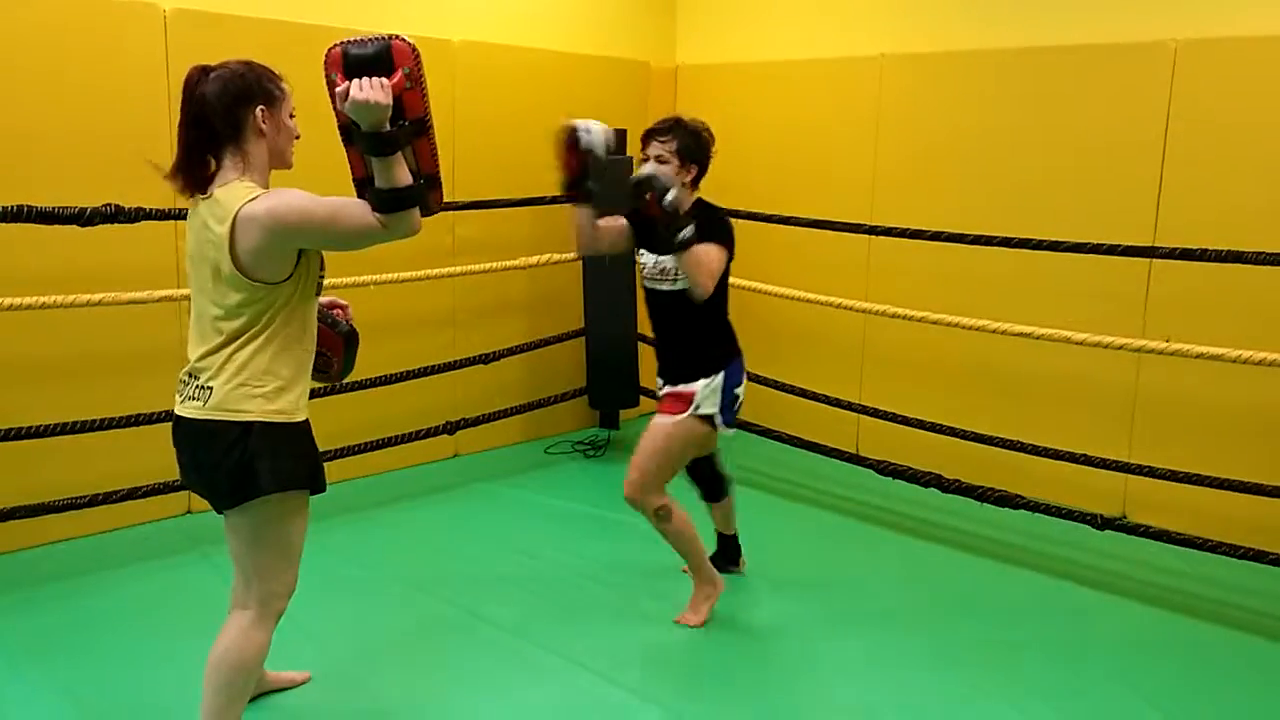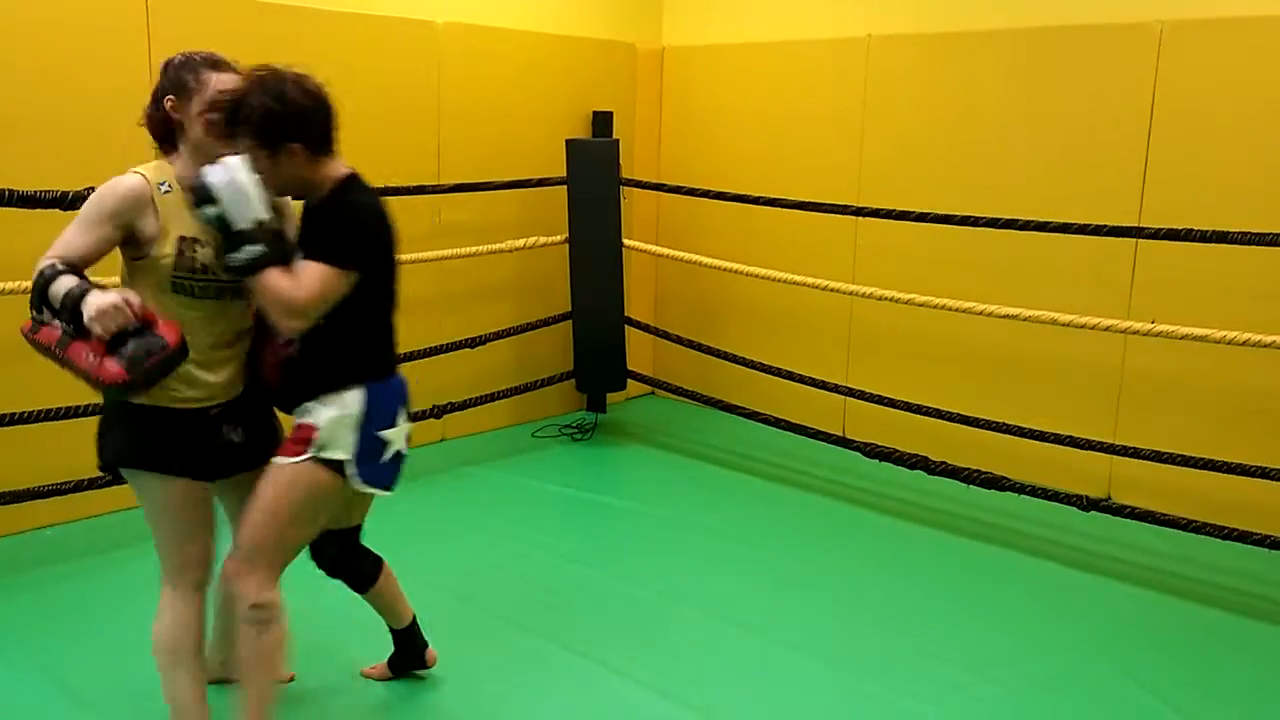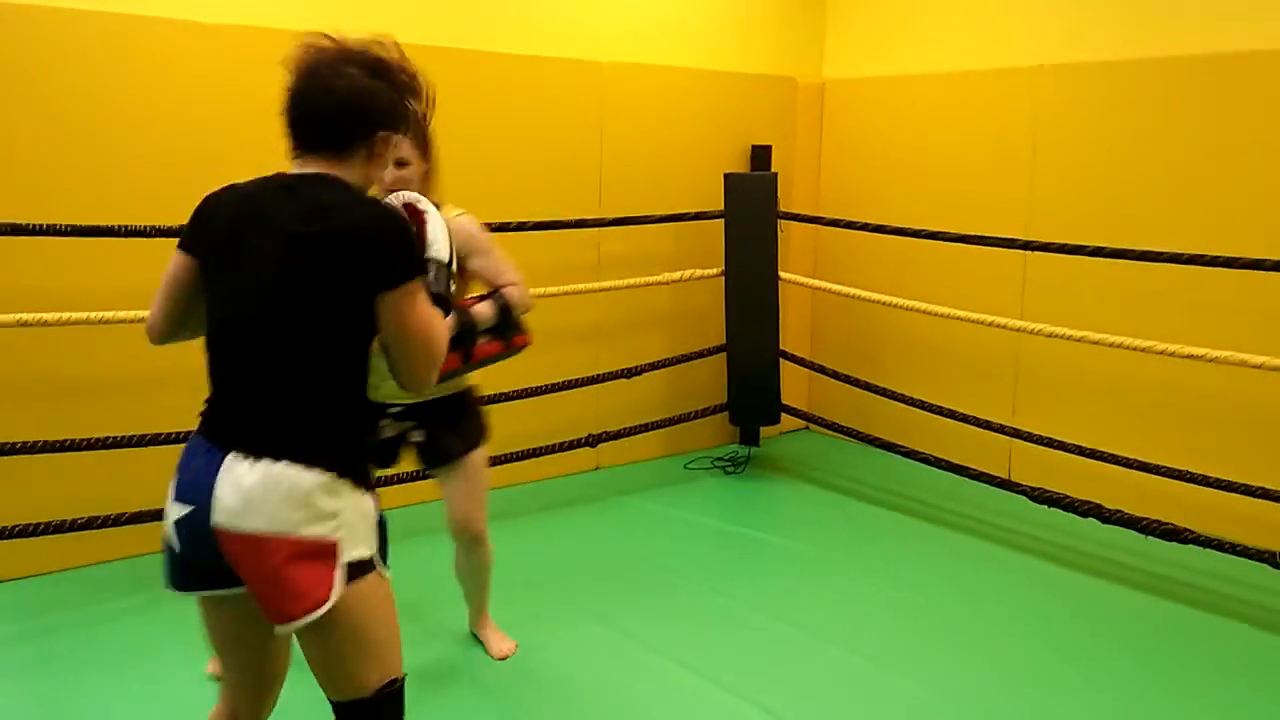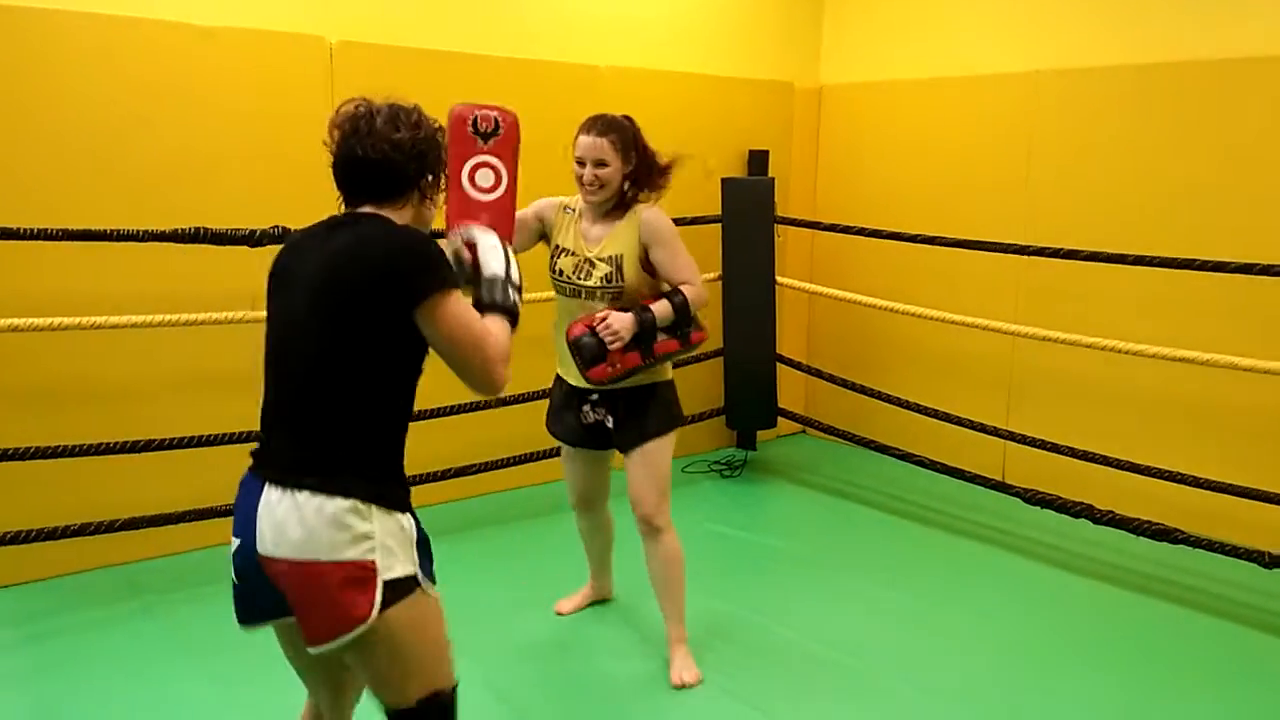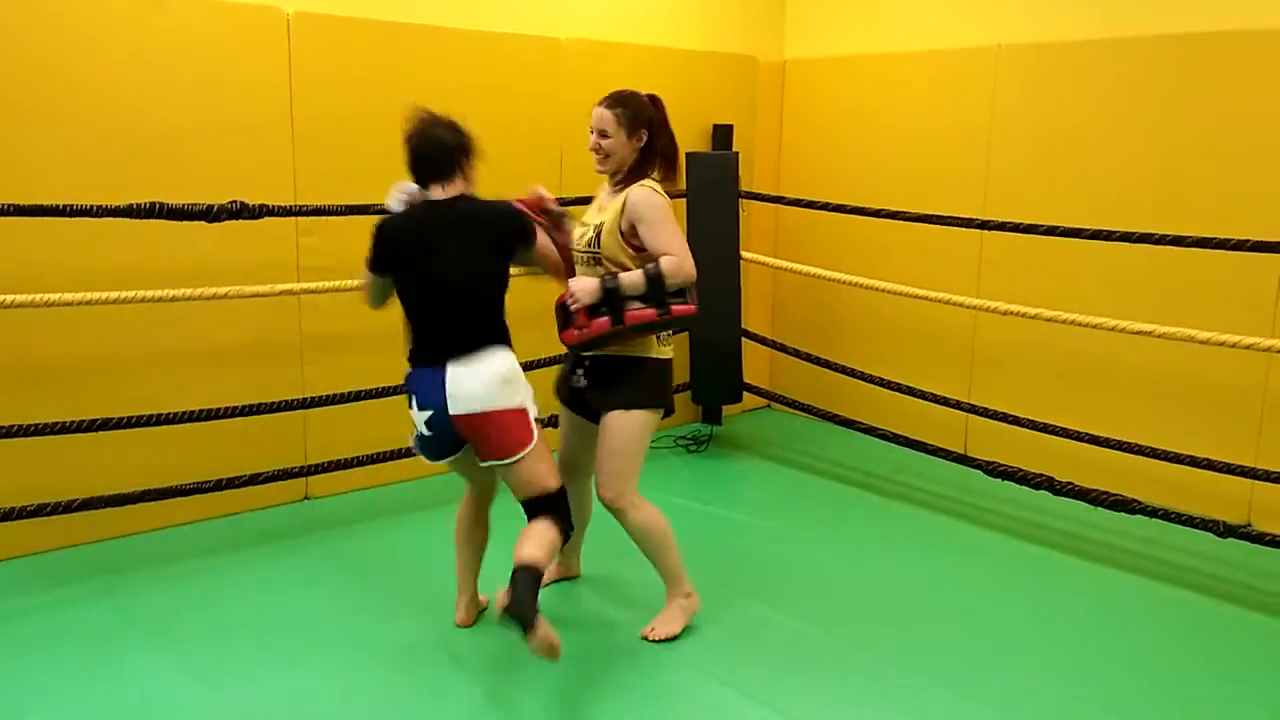
dt=1s
person 1, frame 1
left shoulder: (710, 222)
right shoulder: (645, 218)
left elbow: (702, 285)
right elbow: (588, 244)
left wrist: (672, 219)
right wrist: (584, 182)
left hip: (708, 375)
right hip: (676, 370)
left knee: (640, 489)
right knee: (701, 467)
left ankle: (707, 580)
right ankle: (730, 551)
person 1, frame 2
left shoulder: (352, 216)
right shoulder: (326, 201)
left elbow: (293, 312)
left wrist: (242, 231)
left hip: (351, 411)
right hip: (343, 403)
left knee: (247, 572)
right knee: (334, 545)
right ankle: (413, 648)
person 1, frame 3
left shoulder: (222, 210)
right shoulder: (374, 228)
left elbow: (162, 327)
right elbow: (419, 372)
right wrist: (434, 270)
left hip: (208, 482)
right hip: (304, 496)
person 1, frame 4
left shoulder: (296, 253)
right shoulder: (407, 253)
right elbow: (489, 373)
right wrist: (499, 287)
left hip: (263, 512)
right hip: (346, 524)
person 1, frame 5
left shoulder: (394, 230)
right shoulder: (502, 218)
left elbow: (375, 301)
right elbow: (556, 265)
left hip: (430, 389)
right hip: (489, 378)
left knee: (480, 485)
right knee: (549, 506)
left ankle: (466, 601)
right ankle: (522, 597)
person 2, frame 1
left shoulder: (210, 202)
right shoulder: (274, 212)
right elbow: (400, 221)
left wrist: (306, 304)
right wrist: (376, 131)
left hip: (211, 414)
right hip: (252, 425)
left knee: (262, 569)
right knee: (265, 594)
person 2, frame 2
right shoulder: (134, 193)
right elbow: (50, 273)
right wrist: (91, 300)
left hip: (235, 401)
right hip: (158, 411)
right knee: (188, 577)
left ankle: (222, 658)
person 2, frame 3
left shoulder: (454, 228)
left elbow: (517, 294)
left wrist: (463, 321)
left hip: (442, 403)
right hip: (369, 401)
left knee: (469, 526)
left ankle: (481, 619)
person 2, frame 4
left shoulder: (646, 221)
right shoulder: (553, 213)
left elbow: (695, 292)
left wrist: (637, 319)
left hip: (641, 390)
right hip: (576, 387)
left knee: (651, 515)
right knee: (584, 502)
left ankle: (678, 642)
right ankle: (599, 583)
person 2, frame 5
left shoulder: (644, 197)
right shoulder: (605, 193)
left elbow: (682, 268)
left wrist: (607, 285)
left hip: (635, 363)
right hip: (590, 356)
left knee: (615, 492)
right knee: (570, 467)
left ankle: (681, 593)
right ankle: (567, 561)
